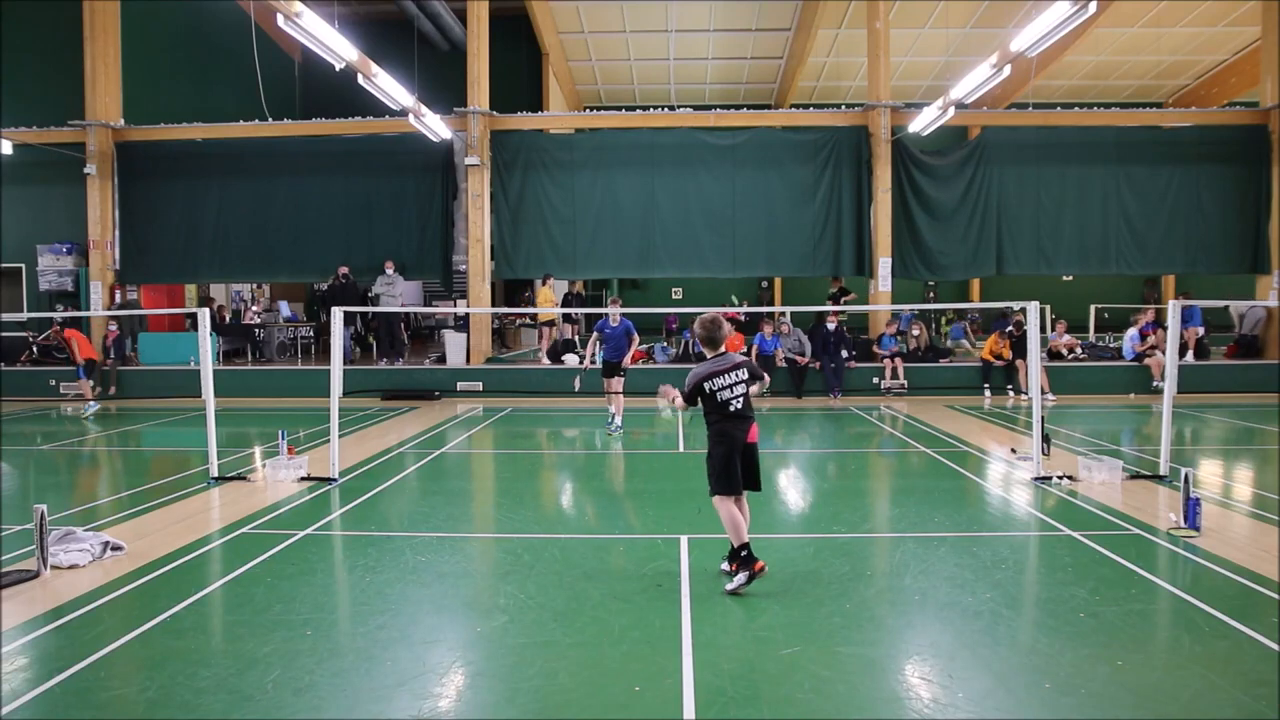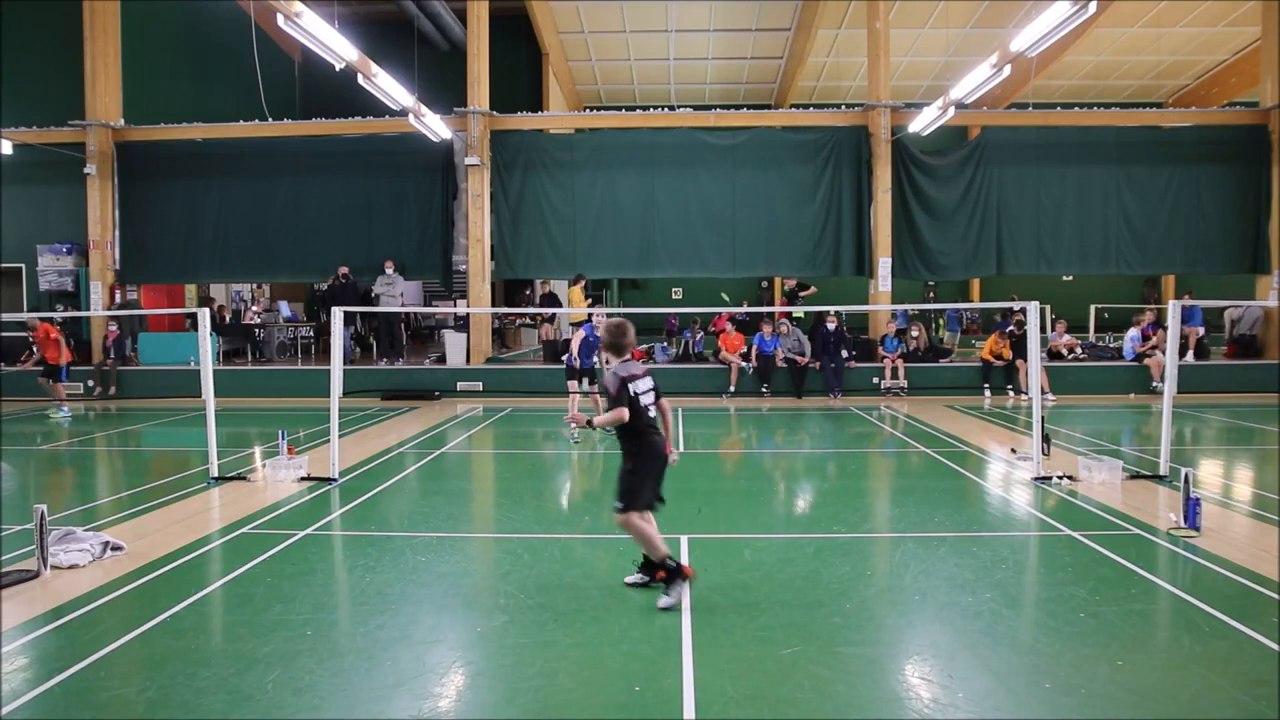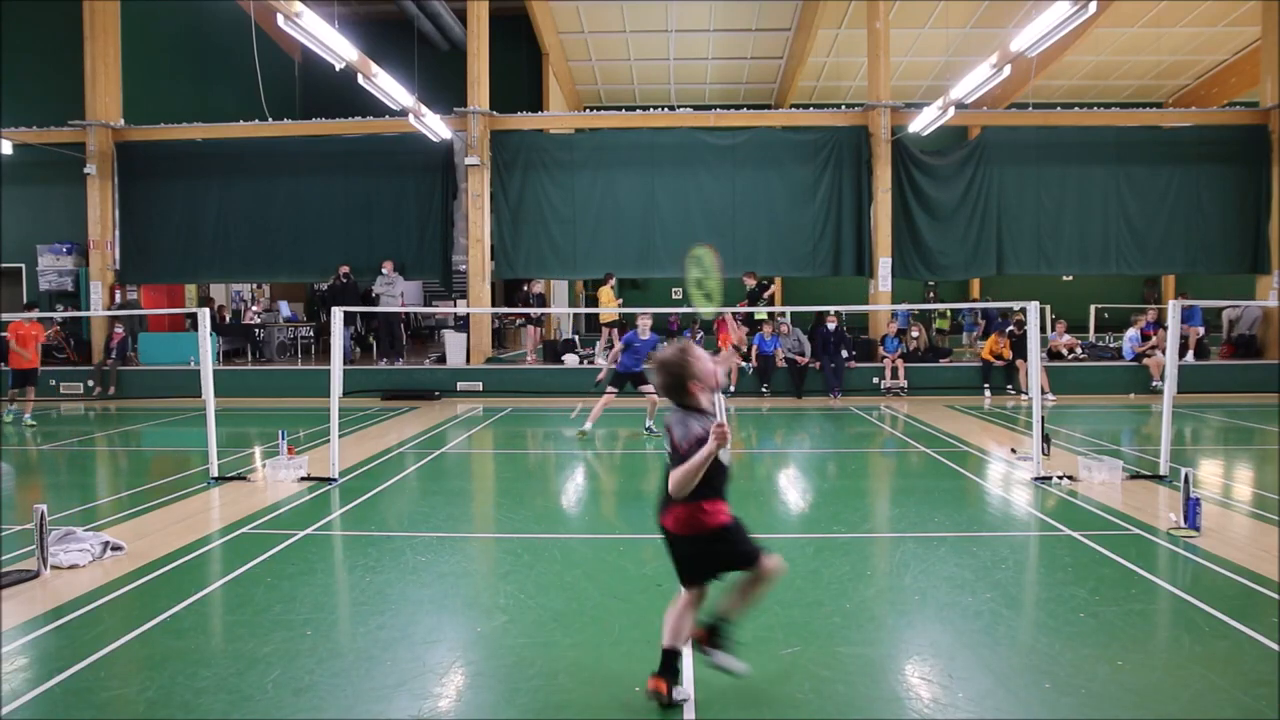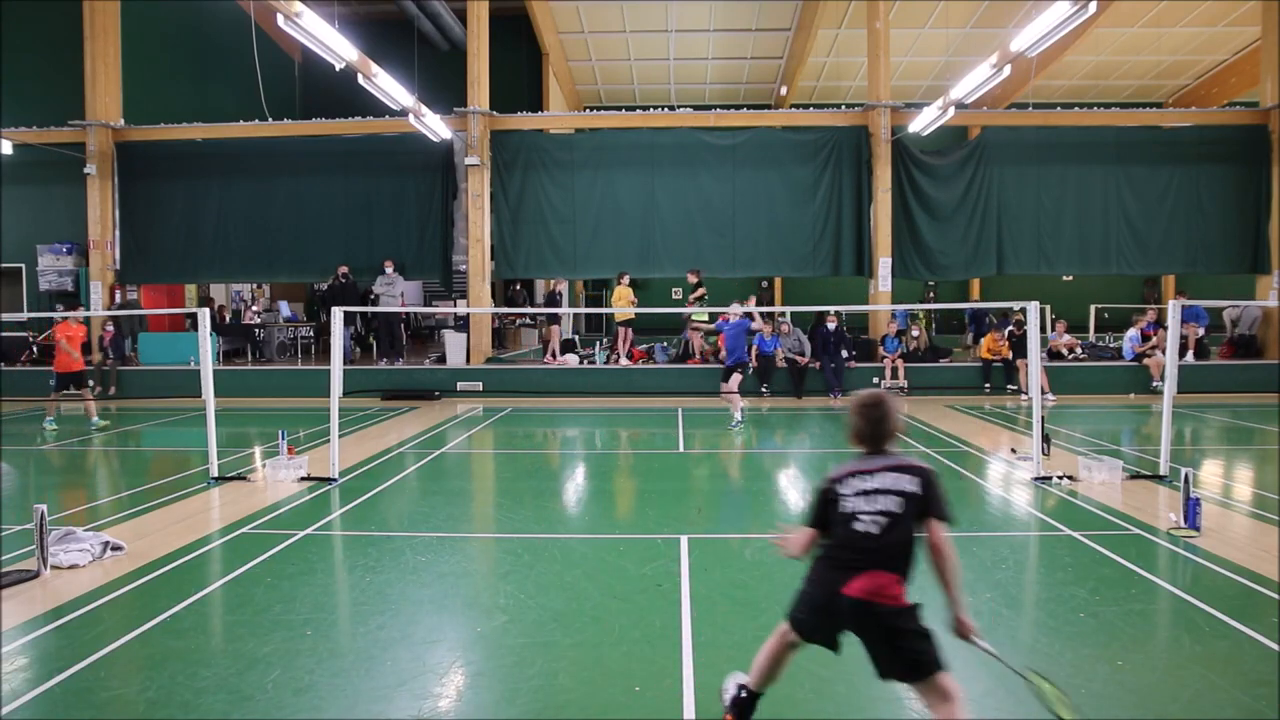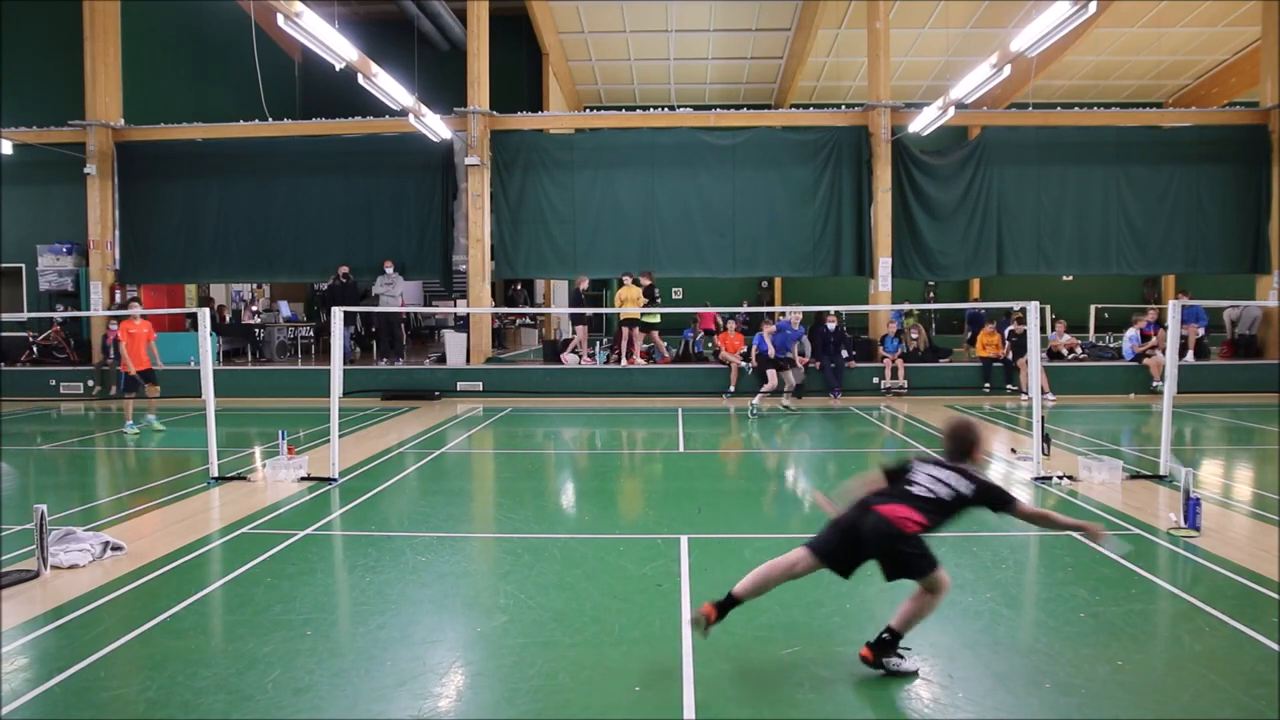
dt=1s
person 1, frame 1
left shoulder: (698, 375)
right shoulder: (742, 362)
left elbow: (684, 405)
right elbow: (764, 380)
left wrist: (673, 395)
right wrist: (751, 392)
left hip: (722, 439)
right hip: (747, 434)
left knee: (722, 500)
right knee: (738, 496)
left ankle: (748, 560)
right ankle: (737, 556)
person 1, frame 2
left shoulder: (615, 377)
right shoulder: (643, 371)
left elbow: (622, 415)
right elbow: (664, 408)
left wrist: (590, 422)
right wrist: (669, 446)
left hip: (640, 454)
right hip: (656, 448)
left knee: (627, 518)
right knee: (639, 511)
left ankle: (675, 570)
right ankle: (651, 568)
person 1, frame 3
left shoulder: (683, 409)
right shoulder: (695, 430)
right elbow: (677, 488)
right wrist: (709, 450)
left hip: (679, 518)
right hip: (699, 519)
left knee: (692, 593)
right knee: (768, 567)
left ankle: (665, 677)
right ankle: (712, 632)
person 1, frame 4
left shoulder: (837, 480)
right shoulder: (919, 476)
left elbow: (803, 546)
right elbow: (938, 542)
left wrist: (790, 543)
right wrist: (958, 610)
left hip: (828, 584)
right hip: (882, 598)
left knee: (787, 635)
person 1, frame 5
left shoulder: (923, 463)
right shoulder: (977, 484)
left elbow: (873, 480)
right elbow: (1029, 513)
left wrist: (839, 503)
right wrist: (1082, 526)
left hip: (865, 513)
right hip: (897, 526)
left knee: (797, 562)
right knee: (937, 585)
left ankle: (720, 607)
right ankle: (880, 648)
